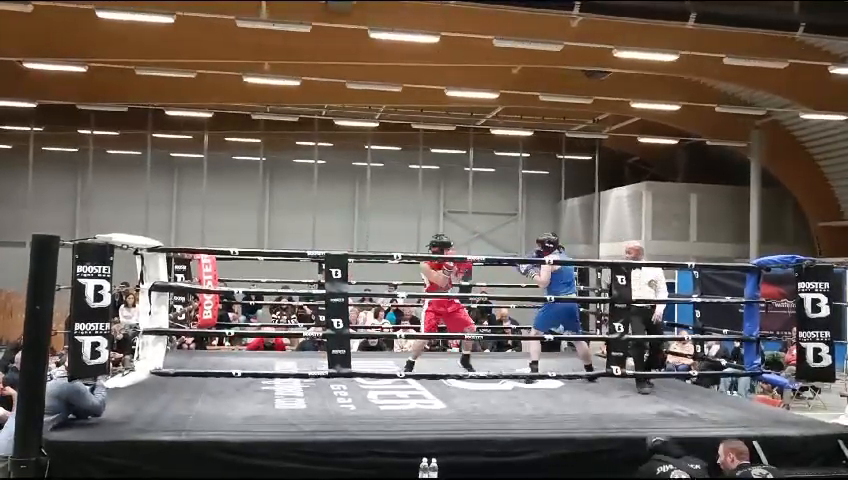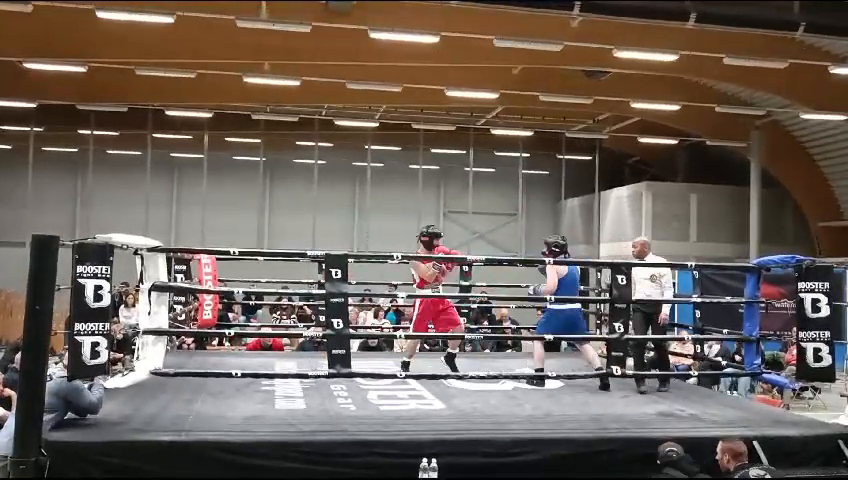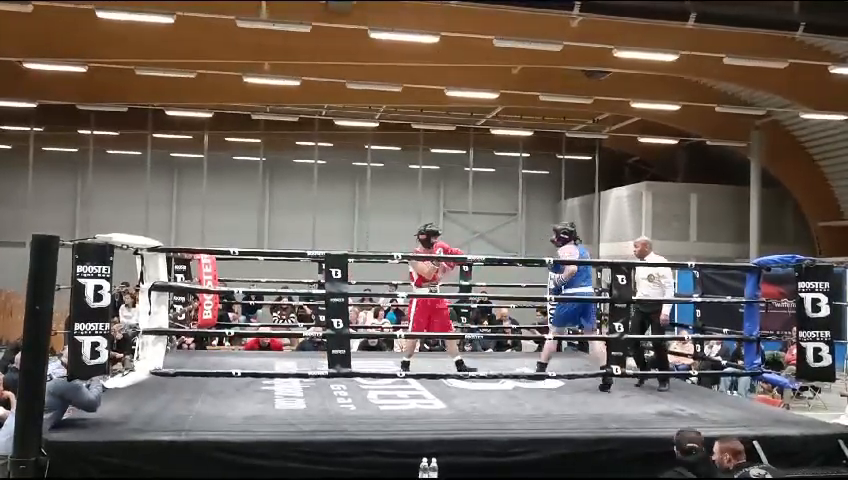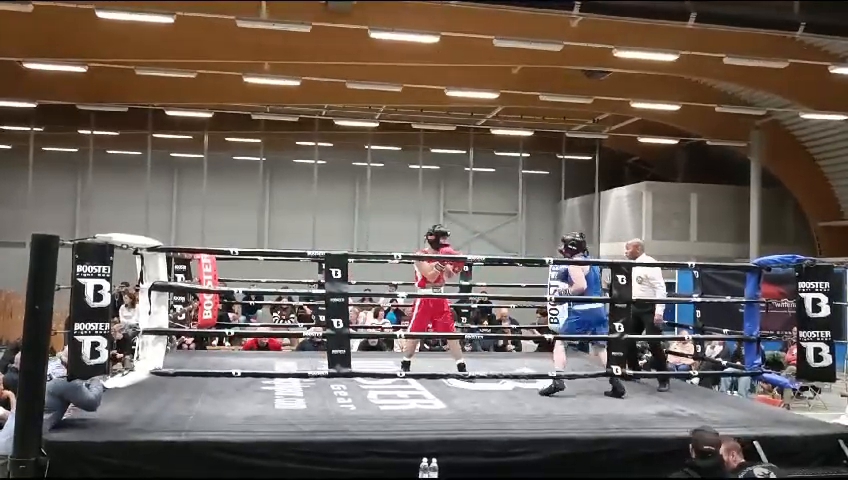
dt=0.2s
person 1, frame 1
left shoulder: (549, 260)
right shoulder: (565, 258)
left elbow: (544, 282)
left wrist: (529, 272)
right wrist: (538, 266)
left hip: (554, 304)
right hip: (571, 303)
left knee: (535, 334)
left ankle: (534, 369)
right ankle: (590, 369)
person 1, frame 2
left shoulder: (553, 265)
right shoulder: (573, 265)
left elbow: (550, 289)
left wrist: (536, 290)
left hip: (557, 311)
right hip: (575, 310)
left knee: (539, 340)
right knee: (583, 344)
left ankle: (538, 376)
right ankle: (603, 377)
person 1, frame 3
left shoulder: (565, 250)
right shoulder: (583, 249)
left elbow: (572, 269)
left wrist: (559, 280)
right wrist: (557, 270)
left hip: (572, 296)
right hip: (588, 294)
left knee: (554, 331)
right knee: (591, 335)
left ankle: (542, 368)
right ankle: (605, 375)
person 1, frame 4
left shoulder: (574, 264)
left elbow: (581, 286)
left wrist: (565, 291)
left hip: (582, 311)
right hip: (599, 310)
left knee: (559, 342)
right knee: (601, 349)
left ankle: (557, 381)
right ankle: (616, 385)
person 2, frame 1
left shoulder: (655, 269)
left elbow: (662, 292)
left wrist: (659, 310)
left hip: (652, 311)
right hip: (635, 311)
left knee: (656, 346)
right knee: (638, 342)
left ankle: (645, 373)
right ankle: (641, 381)
person 2, frame 2
left shoulder: (660, 263)
right shoulder: (634, 267)
left elbow: (668, 289)
right elbow: (631, 290)
left wrist: (665, 310)
left hip: (656, 307)
right hip: (638, 307)
left knee: (659, 343)
right knee: (638, 341)
left ankle: (664, 380)
right ankle: (641, 380)
person 2, frame 3
left shoulder: (660, 263)
right shoulder: (638, 266)
left elbow: (669, 288)
left wrist: (665, 311)
right wrist: (633, 307)
left hip: (656, 307)
right hip: (640, 306)
left knee: (658, 343)
left ankle: (664, 379)
right ankle: (644, 371)
person 2, frame 4
left shoulder: (649, 264)
right shoulder: (635, 266)
left elbow: (660, 289)
left wrist: (659, 311)
left hip: (648, 308)
right hip: (637, 308)
left knee: (654, 343)
right knee: (628, 340)
left ankle: (664, 380)
right ankle: (635, 371)
person 3, frame 1
left shoulder: (448, 260)
right shoulder: (425, 265)
left elbow: (457, 278)
right elbow: (441, 283)
left wrist: (462, 269)
right wrist: (448, 267)
left hip: (450, 301)
right hip: (432, 303)
left knee: (470, 328)
left ankle: (465, 359)
right ankle: (409, 365)
person 3, frame 2
left shoulder: (435, 254)
right shoulder: (415, 259)
right elbow: (429, 278)
left wrist: (449, 264)
right wrist: (438, 261)
left hip: (440, 298)
right hip: (423, 301)
left knee: (458, 327)
right knee: (416, 335)
left ankle: (449, 356)
right ankle: (405, 365)
person 3, frame 3
left shoulder: (435, 252)
left elbow: (444, 271)
right elbow: (428, 275)
left wrist: (452, 261)
right wrist: (437, 258)
left hip: (437, 298)
right hip: (420, 300)
left knee: (447, 332)
right knee: (414, 334)
left ankle: (460, 366)
right ankle: (405, 365)
person 3, frame 4
left shoulder: (443, 254)
right shoulder: (420, 256)
left elbow: (451, 275)
right elbow: (430, 277)
left wrist: (457, 266)
right wrist: (441, 261)
left hip: (441, 300)
right hip: (424, 300)
left knee: (451, 334)
right knee: (415, 335)
left ankle: (462, 369)
right ankle: (405, 365)
